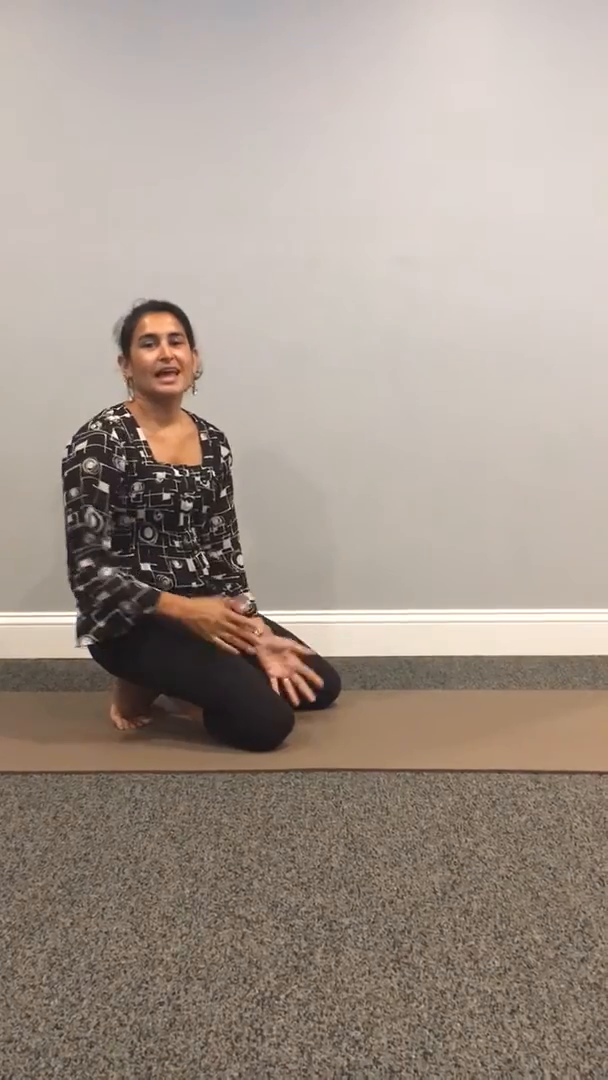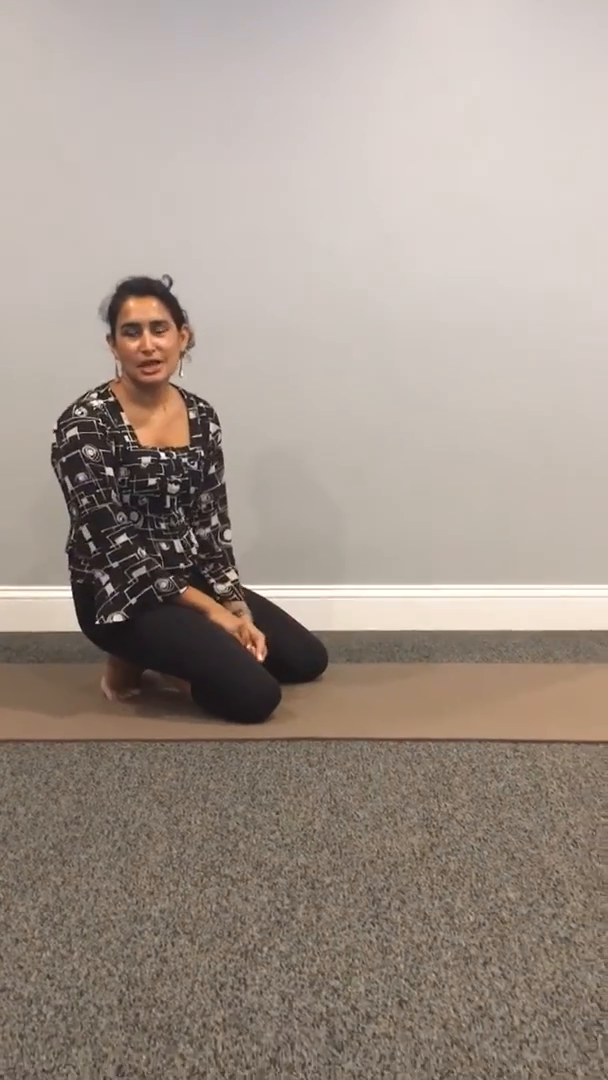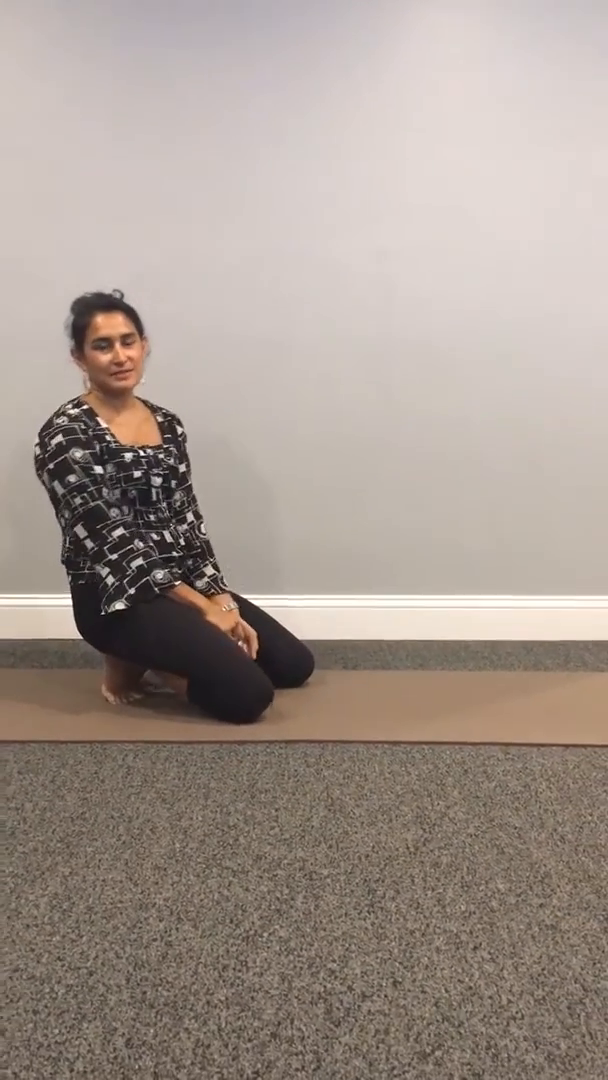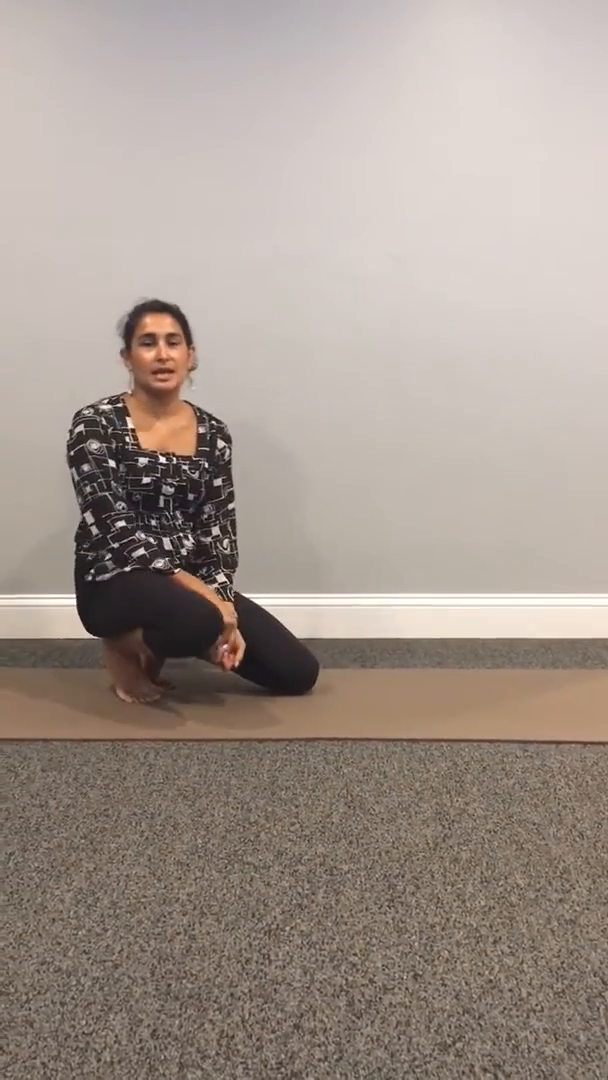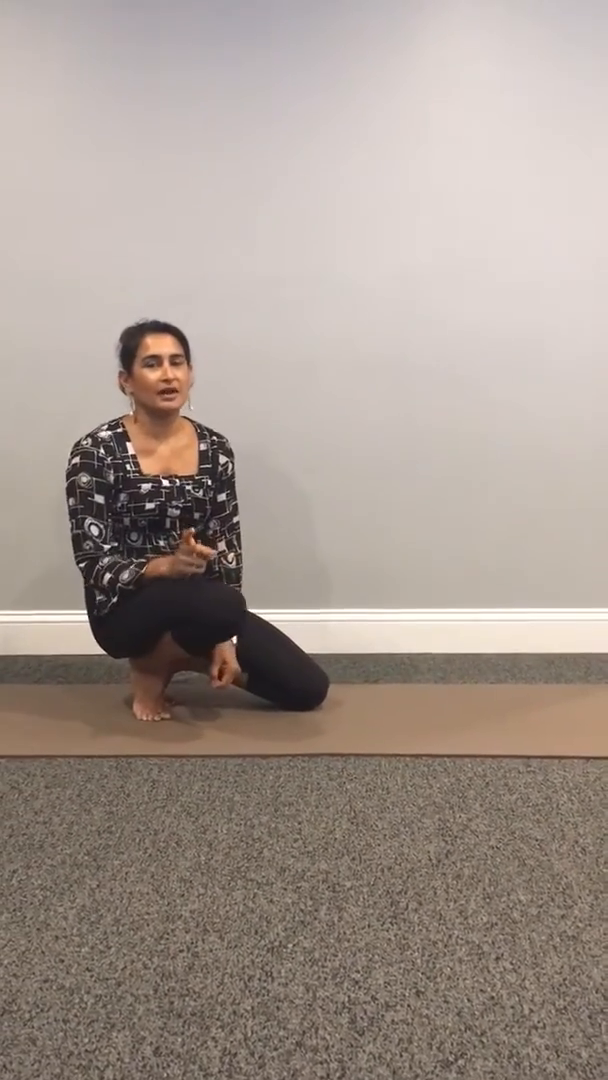
dt=1s
person 1, frame 1
left shoulder: (212, 442)
right shoulder: (100, 441)
left elbow: (223, 548)
right elbow: (88, 564)
left wrist: (258, 632)
right wrist: (181, 610)
left hip: (200, 605)
right hip: (134, 621)
left knee: (319, 687)
right knee: (268, 721)
left ankle: (170, 681)
right ankle: (144, 685)
person 1, frame 2
left shoulder: (201, 417)
right shoulder: (84, 424)
left elbow: (213, 522)
right elbow: (112, 544)
left wrist: (238, 608)
right wrist: (210, 610)
left hip: (188, 578)
right hip: (119, 595)
left knee: (307, 659)
right knee: (255, 696)
left ankle: (163, 655)
right ankle: (135, 660)
person 1, frame 3
left shoulder: (167, 423)
right shoulder: (65, 434)
left elbow: (188, 522)
right elbow: (110, 541)
left wrist: (223, 602)
right wrist: (203, 607)
left hip: (181, 583)
right hip: (116, 599)
left knee: (295, 665)
right knee: (248, 694)
left ankle: (159, 654)
right ankle: (130, 660)
person 1, frame 4
left shoulder: (213, 434)
right shoulder: (95, 425)
left elbow: (219, 529)
right elbow: (115, 530)
left wrist: (221, 606)
right wrist: (206, 603)
left hip: (193, 584)
right hip: (114, 585)
left knee: (298, 673)
right knee: (193, 617)
left ankle: (162, 642)
right ankle: (127, 649)
person 1, frame 5
left shoulder: (214, 449)
right shoulder: (96, 452)
left elbow: (227, 545)
right elbow: (94, 562)
left wrist: (225, 636)
right wrist: (167, 566)
left hip: (200, 604)
right hip: (128, 607)
left knee: (308, 688)
right knee: (218, 603)
left ankle: (180, 653)
right ankle: (151, 665)
